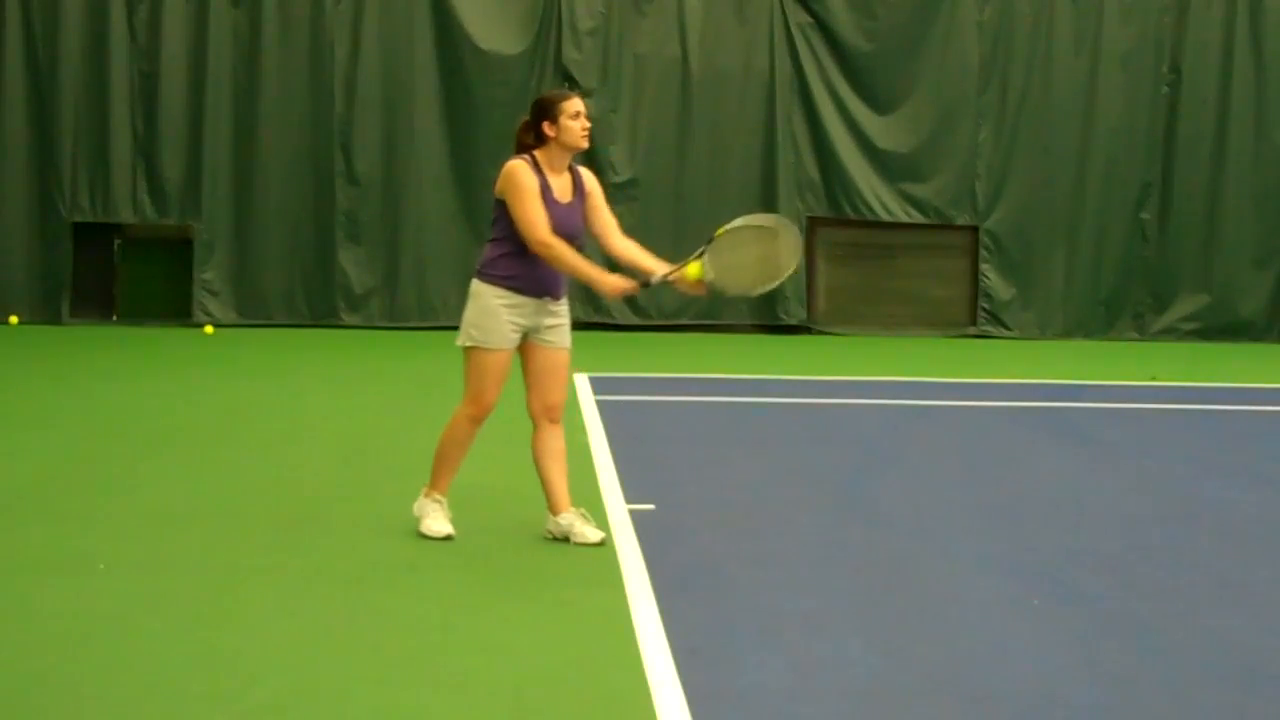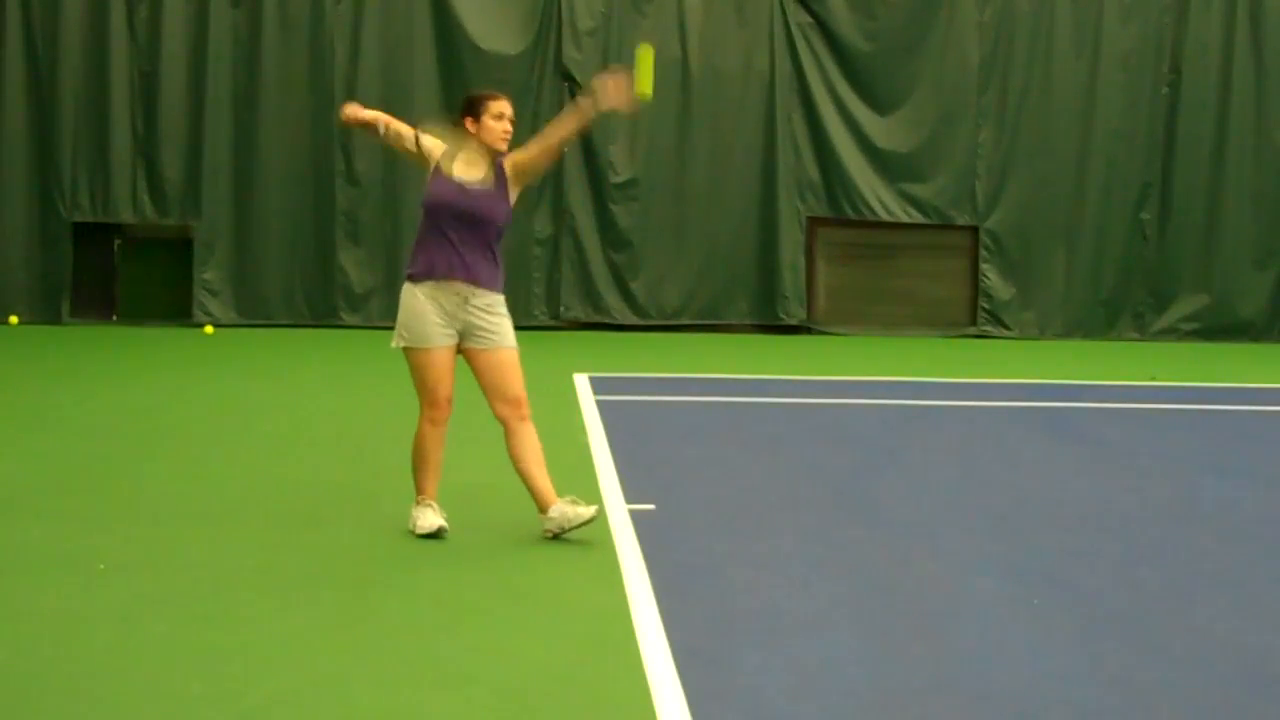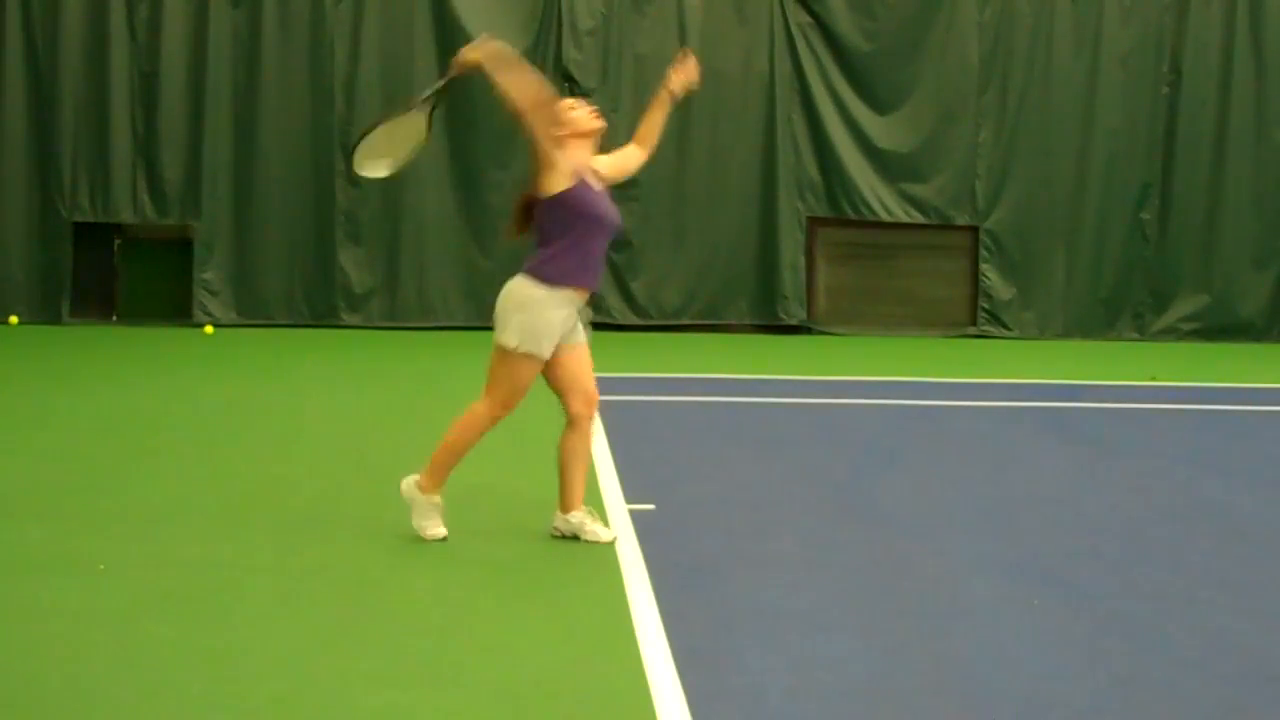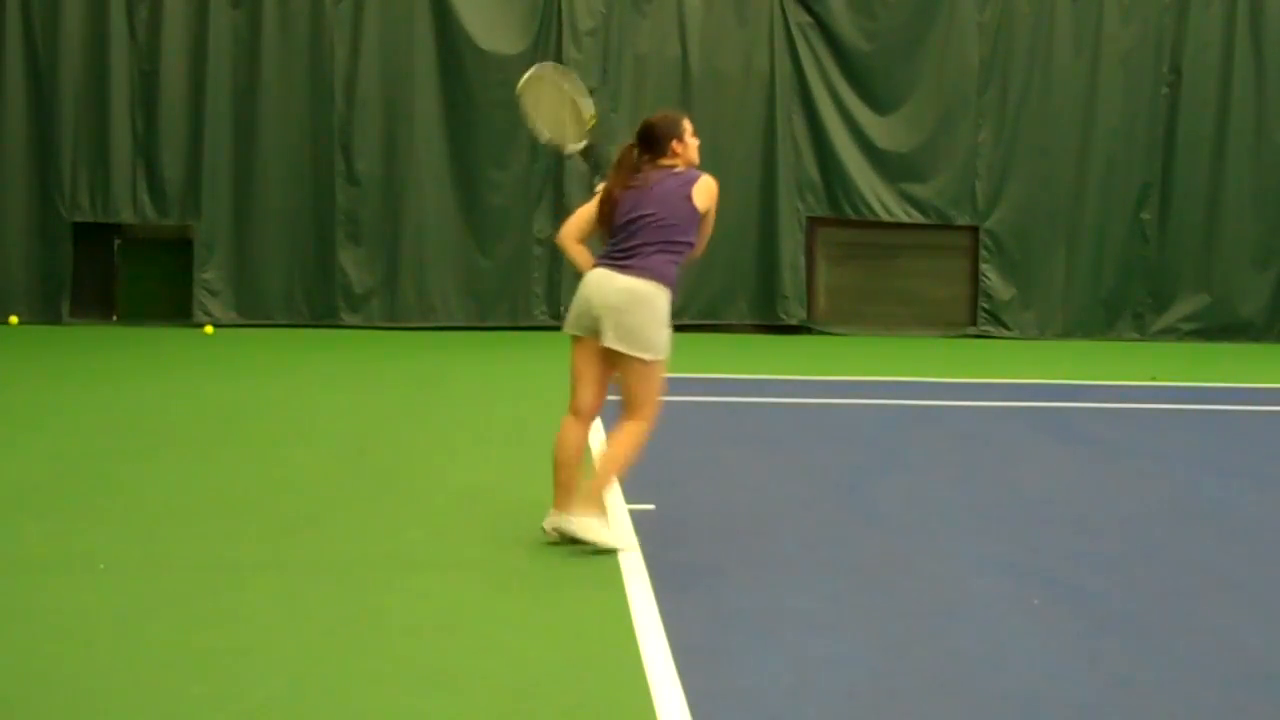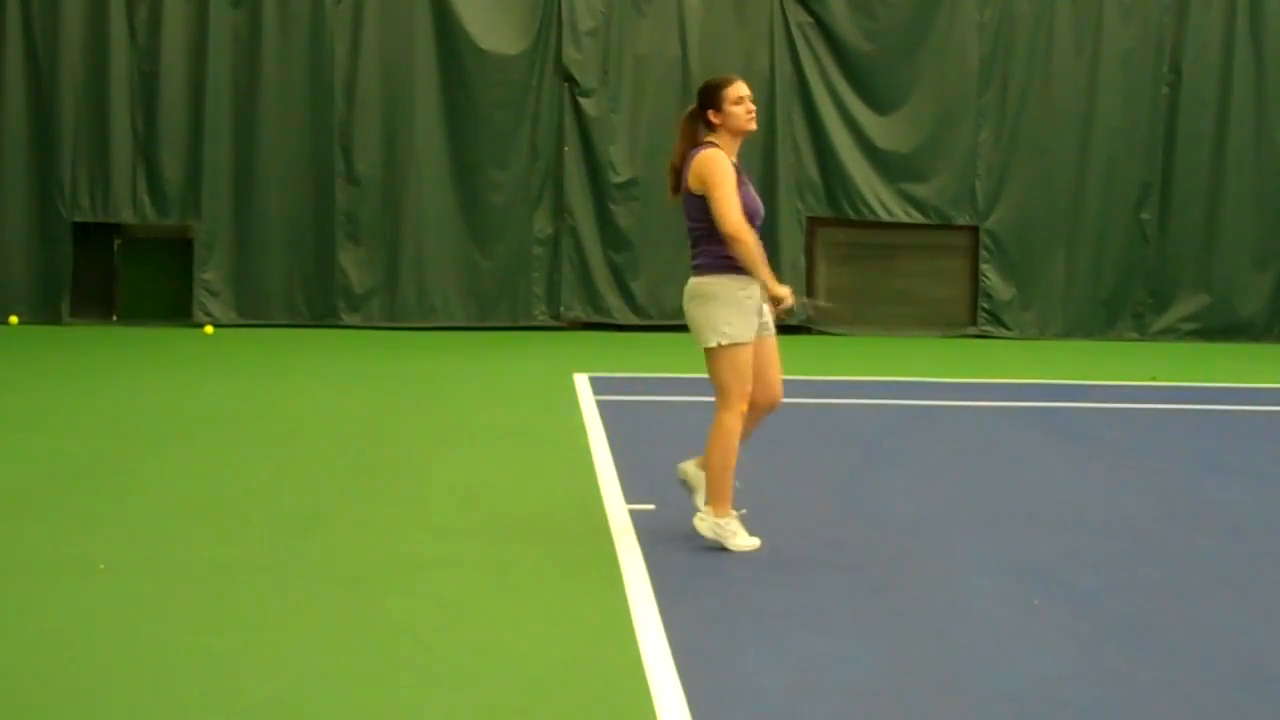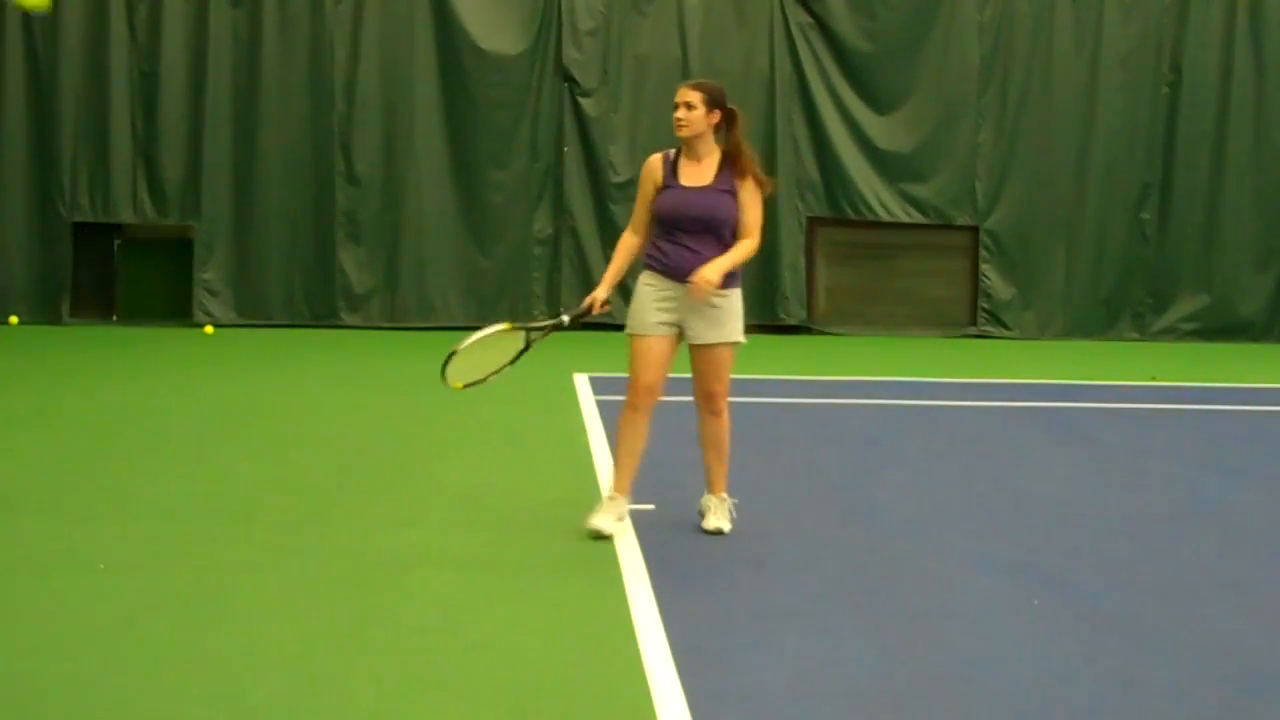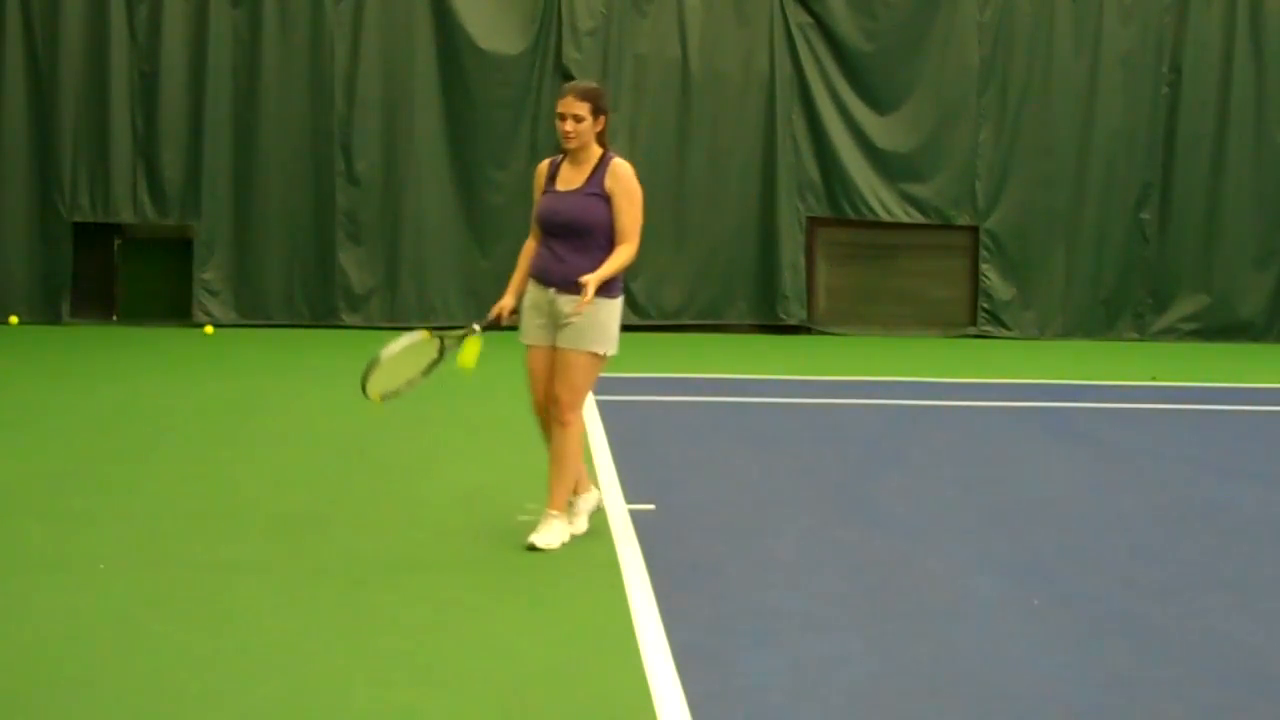
dt=0.7s
person 1, frame 1
left shoulder: (584, 180)
right shoulder: (519, 171)
left elbow: (616, 241)
right elbow: (540, 241)
left wrist: (669, 272)
right wrist: (599, 280)
left hip: (551, 306)
right hip: (500, 299)
left knee: (550, 412)
right knee: (478, 407)
left ankle: (561, 514)
right ankle: (433, 499)
person 1, frame 2
left shoulder: (513, 172)
right shoulder: (439, 154)
left elbow: (552, 142)
right elbow: (386, 128)
left wrist: (590, 107)
right wrist: (361, 115)
left hip: (484, 304)
right hip: (428, 298)
left knee: (514, 408)
right knee: (436, 408)
left ankle: (553, 509)
right ankle: (425, 505)
person 1, frame 3
left shoulder: (597, 171)
right shoulder: (557, 164)
left elbow: (640, 148)
right elbow: (533, 105)
left wrist: (669, 92)
right wrist: (492, 58)
left hip: (565, 311)
right hip: (537, 302)
left knee: (582, 409)
right knee: (495, 405)
left ankle: (571, 512)
right ankle: (425, 488)
person 1, frame 4
left shoulder: (623, 185)
right shoulder: (704, 186)
left elbow: (568, 237)
right elbow: (692, 250)
left hip: (596, 291)
right hip: (643, 300)
left knee: (582, 409)
right knee: (640, 418)
left ankle: (565, 511)
right ankle: (585, 509)
person 1, frame 5
left shoulder: (719, 161)
right shoulder: (712, 159)
right elbow: (734, 230)
left wrist: (761, 285)
right wrist: (771, 282)
left hip: (742, 293)
right hip: (723, 293)
left knee: (767, 396)
right knee: (736, 404)
left ankle: (702, 469)
right ankle: (719, 515)
person 1, frame 6
left shoulder: (739, 171)
right shoulder: (657, 166)
left elbow: (750, 240)
right elbow: (636, 232)
left wrist: (717, 268)
right wrist: (606, 284)
left hip: (716, 297)
right hip: (656, 290)
left knee: (713, 401)
right knee: (640, 394)
left ankle: (717, 497)
right ankle: (617, 498)
person 1, frame 7
left shoulder: (618, 172)
right shoulder: (546, 171)
left elbow: (628, 245)
left wrist: (598, 277)
right wrist: (512, 292)
left hip: (591, 305)
right hip: (541, 298)
left knee: (565, 409)
right knee: (544, 408)
left ankle: (558, 514)
right ankle: (585, 491)
